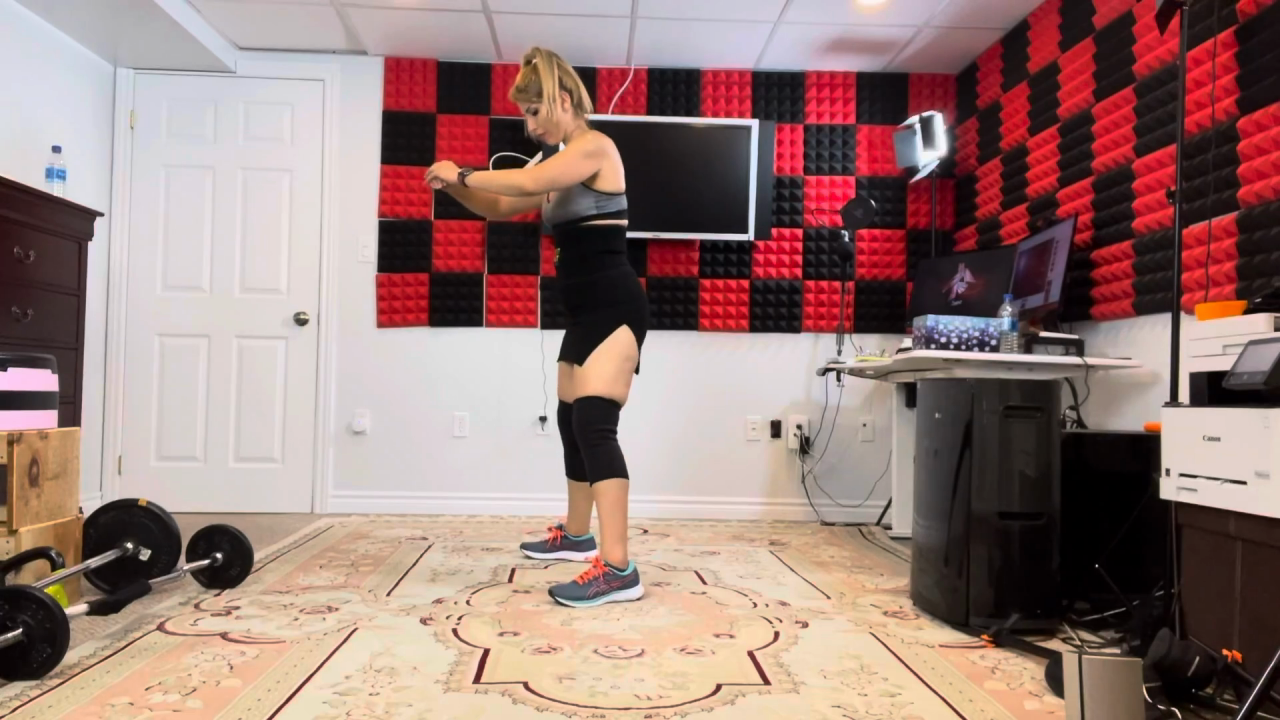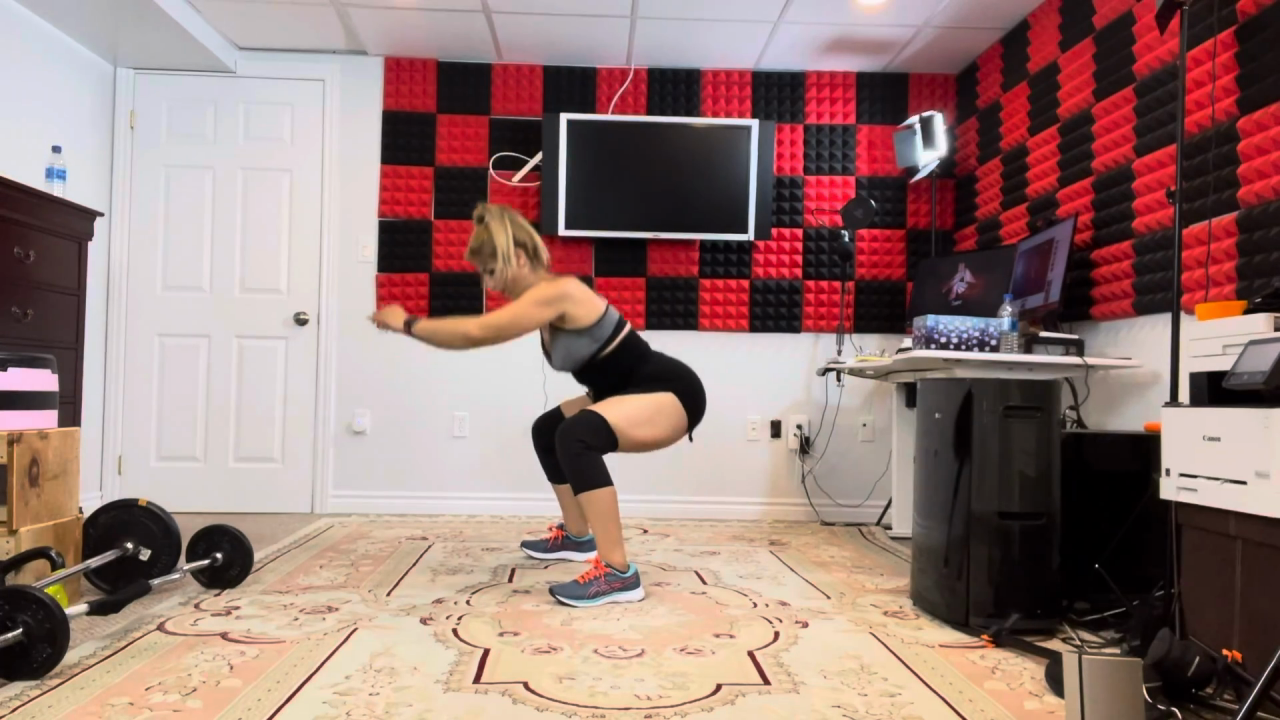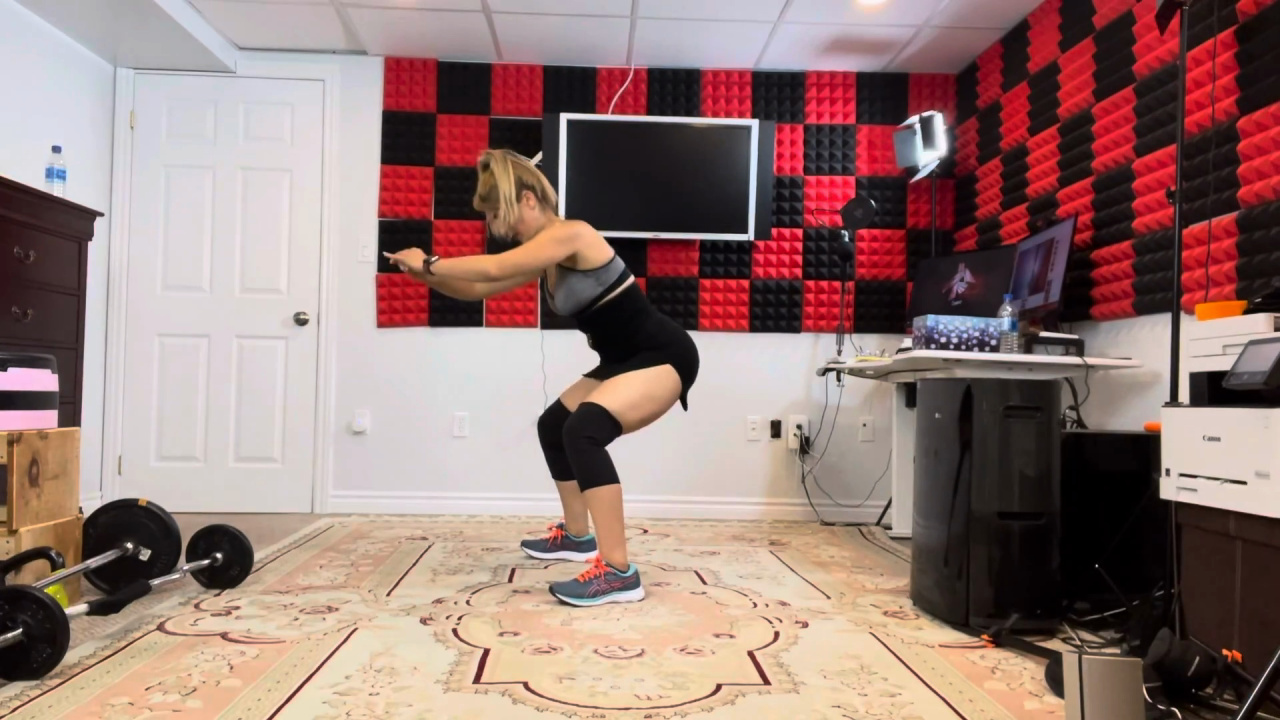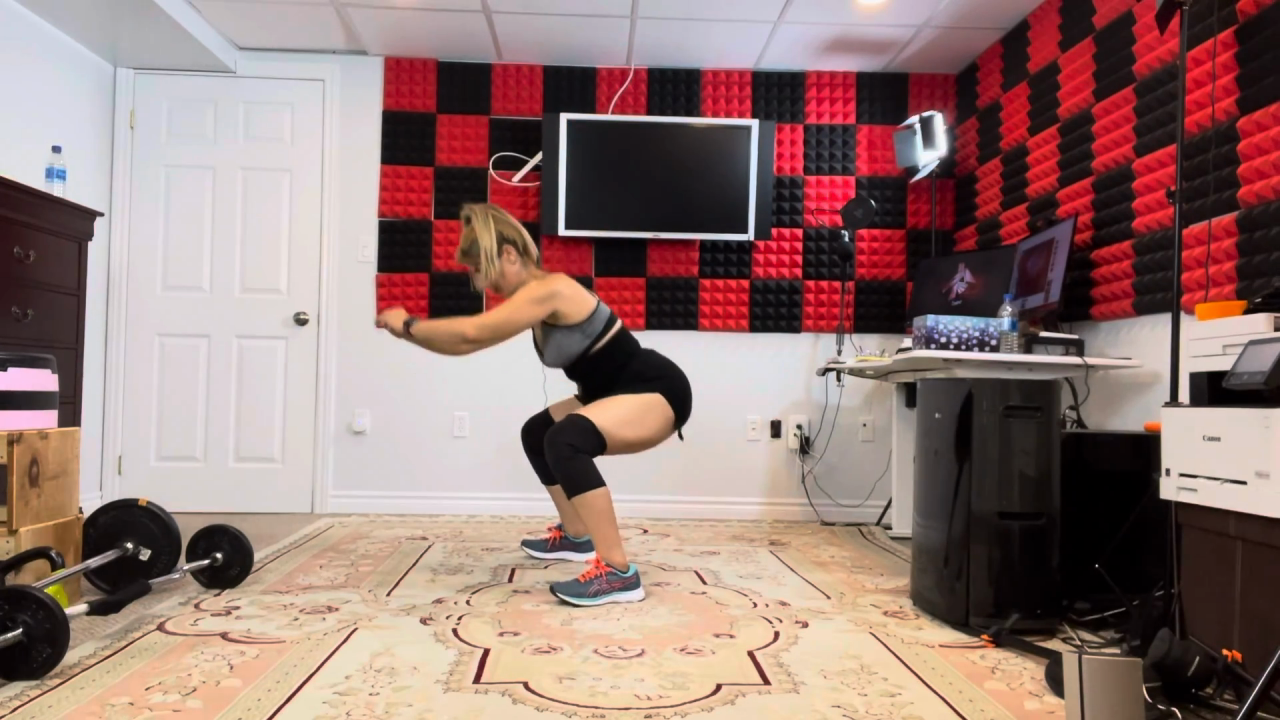
dt=0.7s
person 1, frame 1
left shoulder: (595, 146)
right shoulder: (562, 167)
left elbow: (529, 182)
right elbow: (502, 206)
left wrist: (463, 173)
right wrist: (455, 185)
left hip: (615, 308)
right hip: (589, 312)
left knee: (594, 424)
right knee: (572, 422)
left ankle: (617, 569)
right ankle: (576, 534)
person 1, frame 2
left shoulder: (559, 292)
right shoulder: (542, 301)
left elbow: (478, 332)
right elbow: (479, 333)
left wrist: (410, 324)
right wrist: (416, 323)
left hip: (672, 392)
right hip: (636, 390)
left knee: (576, 436)
right knee: (548, 432)
left ankle: (618, 571)
right ankle: (577, 534)
person 1, frame 3
left shoulder: (571, 234)
right shoulder: (547, 254)
left elbow: (493, 269)
right elbow: (479, 289)
left wrist: (428, 263)
right wrist: (425, 273)
left hip: (665, 355)
right hip: (628, 360)
left knee: (584, 430)
right knee: (554, 425)
left ankle: (618, 571)
right ankle: (576, 535)
person 1, frame 4
left shoulder: (550, 290)
right shoulder: (533, 300)
left elbow: (473, 332)
right elbow: (470, 341)
left wrist: (409, 326)
right wrist: (411, 328)
left hip: (660, 392)
right hip: (626, 392)
left knee: (565, 441)
right knee: (537, 433)
left ankle: (618, 572)
right ankle: (576, 536)
